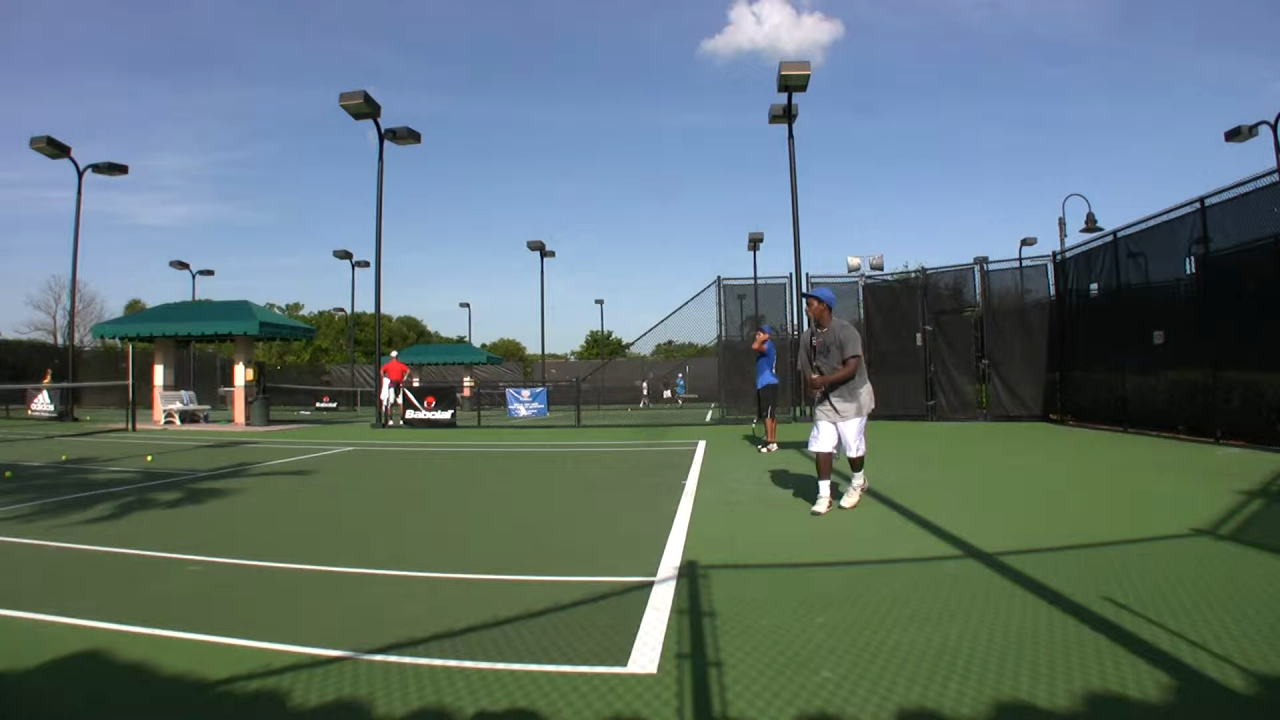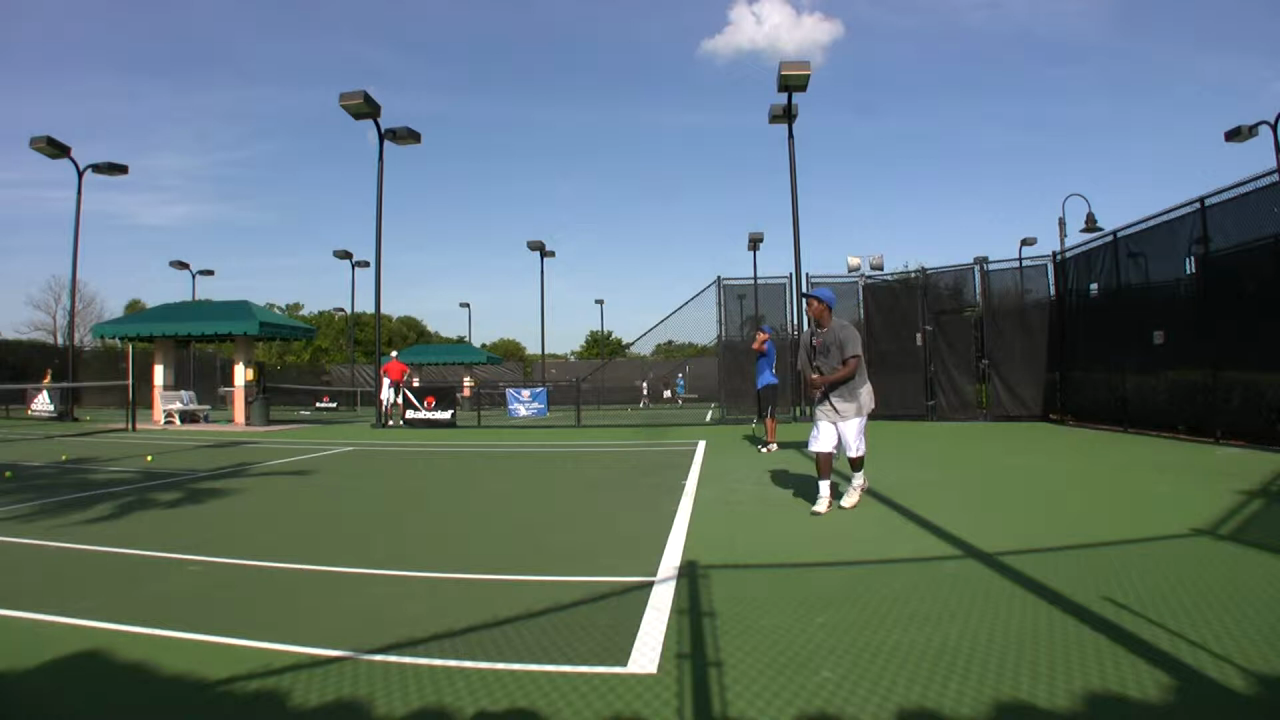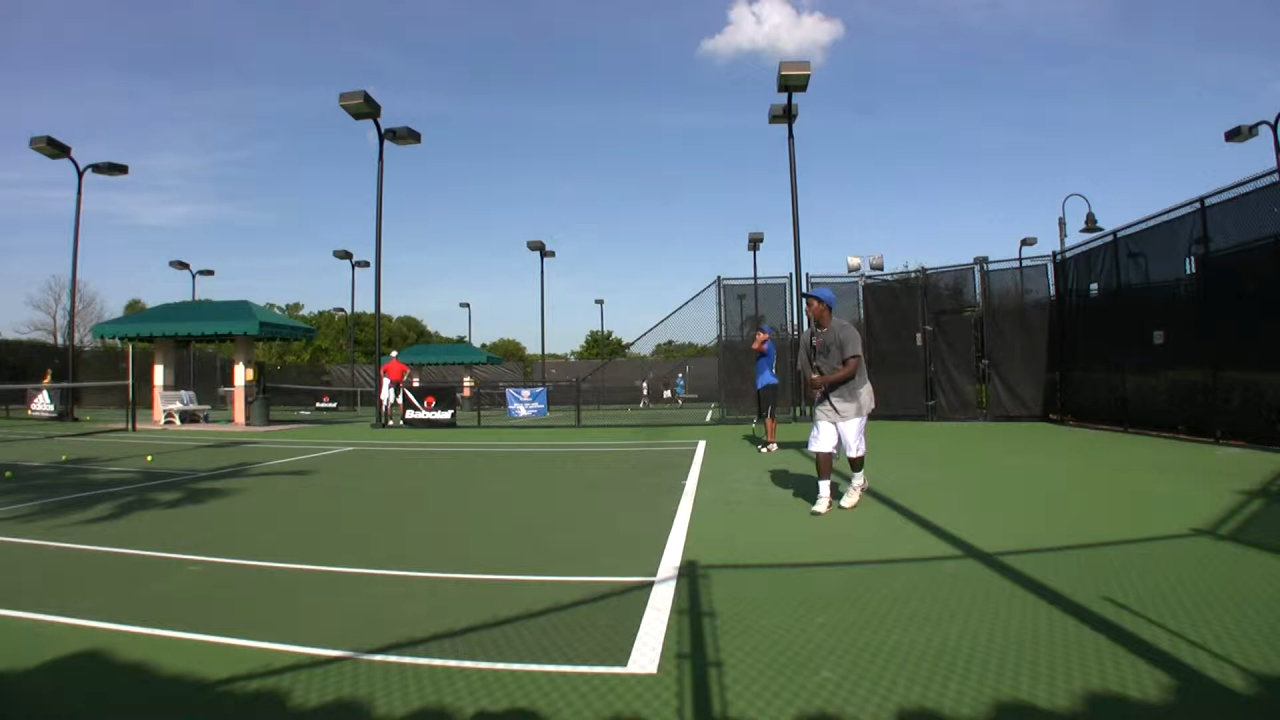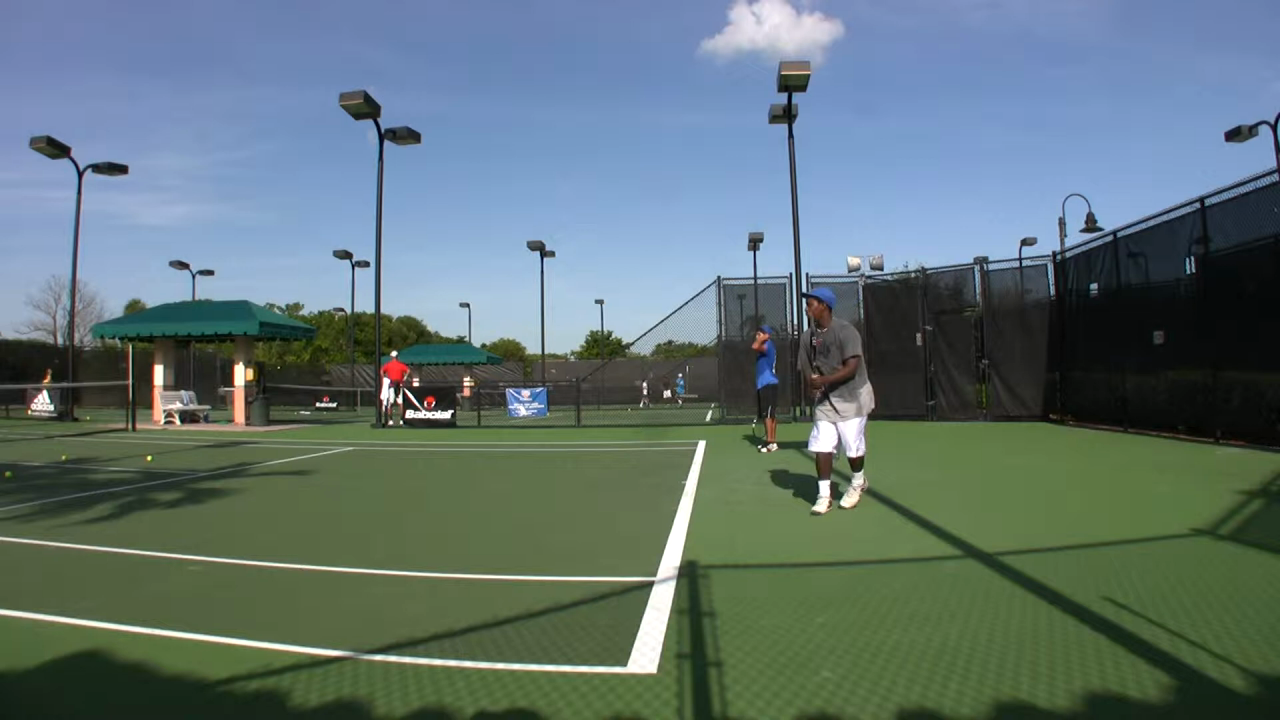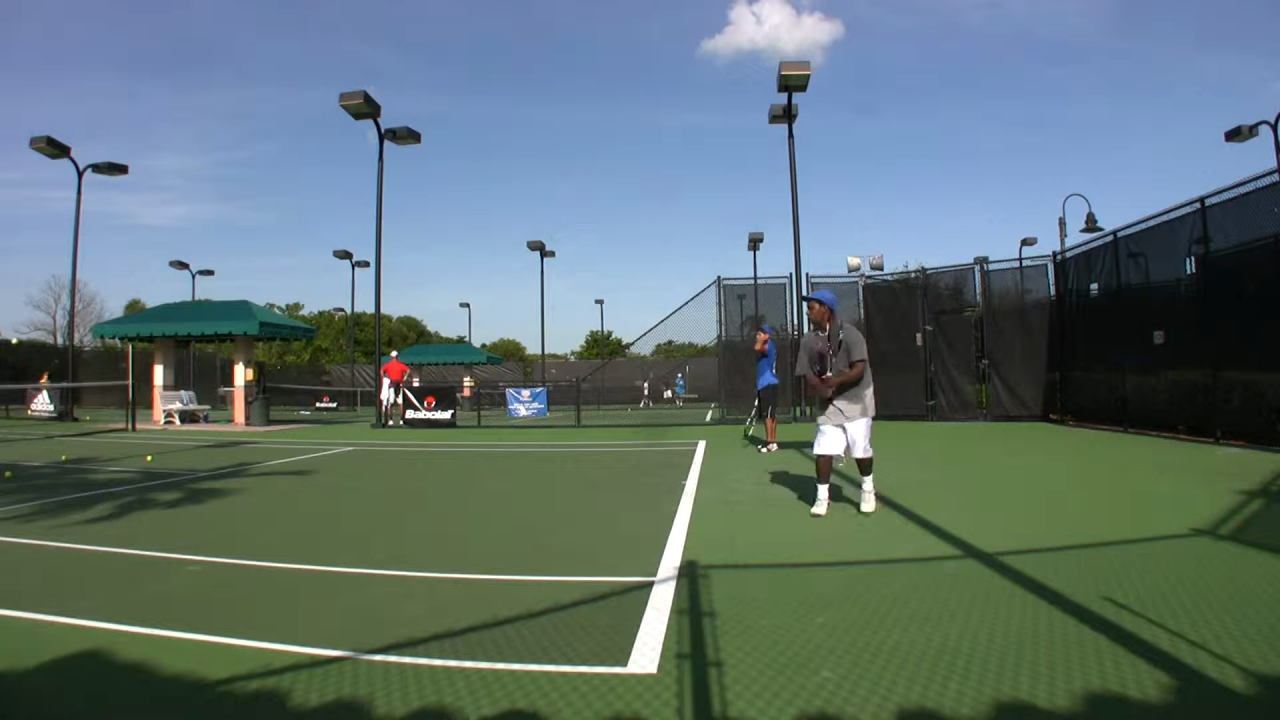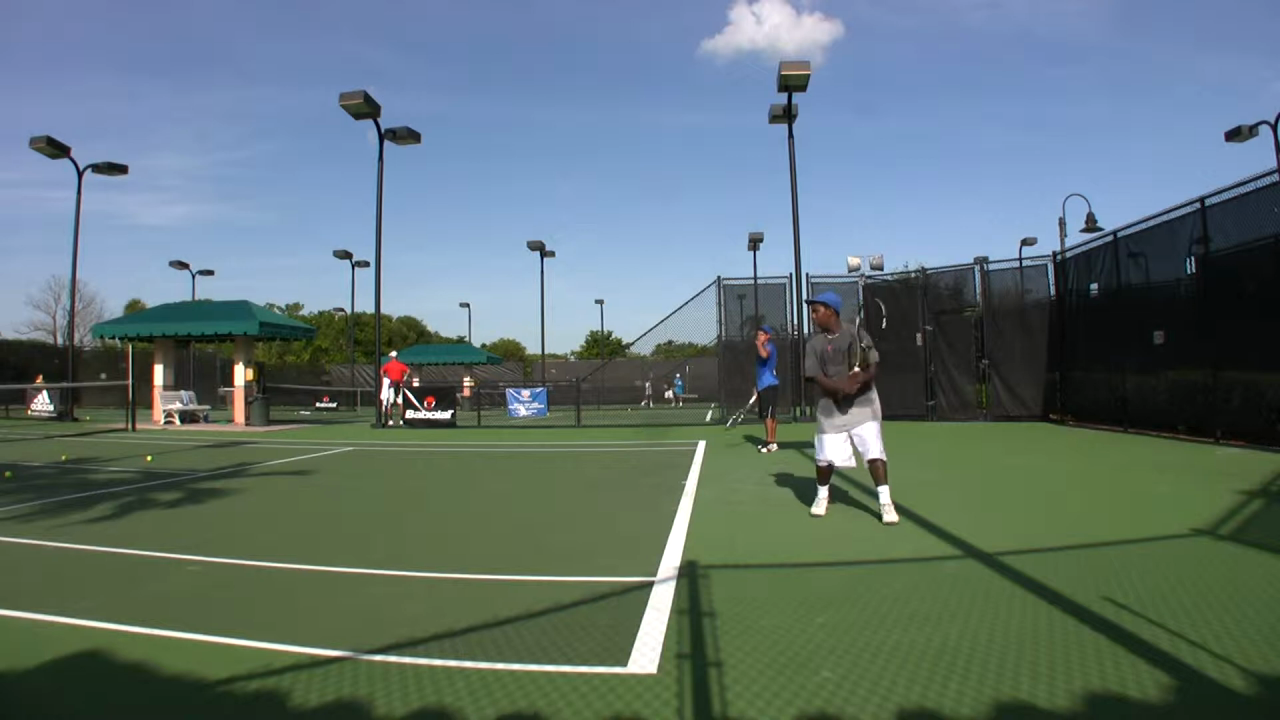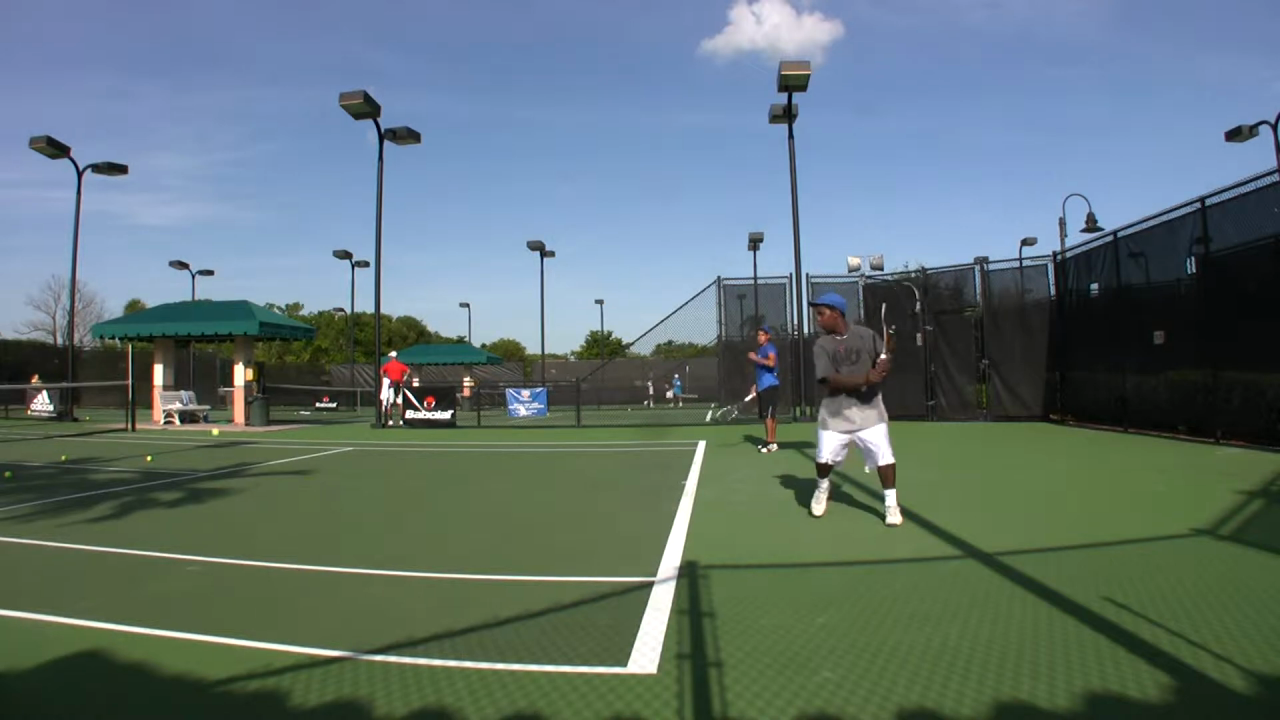
dt=0.1s
person 1, frame 1
left shoulder: (845, 330)
right shoulder: (807, 336)
left elbow: (852, 368)
right elbow: (806, 370)
left wrist: (824, 380)
right wrist: (812, 385)
left hip: (852, 398)
right hip: (825, 400)
left knee: (853, 447)
right knee: (821, 447)
left ankle: (858, 483)
right ankle: (824, 496)
person 1, frame 2
left shoulder: (845, 330)
right shoulder: (807, 336)
left elbow: (852, 368)
right elbow: (806, 370)
left wrist: (824, 380)
right wrist: (812, 385)
left hip: (852, 398)
right hip: (825, 400)
left knee: (853, 447)
right knee: (821, 447)
left ankle: (858, 483)
right ankle: (824, 496)
person 1, frame 3
left shoulder: (845, 330)
right shoulder: (807, 336)
left elbow: (852, 367)
right elbow: (806, 370)
left wrist: (824, 380)
right wrist: (812, 385)
left hip: (852, 397)
right hip: (825, 400)
left knee: (853, 447)
right knee: (821, 447)
left ankle: (858, 483)
right ankle: (824, 496)
person 1, frame 4
left shoulder: (845, 330)
right shoulder: (807, 336)
left elbow: (852, 367)
right elbow: (806, 370)
left wrist: (824, 380)
right wrist: (812, 385)
left hip: (852, 398)
right hip: (825, 400)
left knee: (853, 447)
right knee: (821, 447)
left ankle: (858, 483)
right ankle: (824, 496)
person 1, frame 5
left shoulder: (849, 333)
right shoulder: (808, 340)
left elbow: (860, 369)
right elbow: (806, 375)
left wrist: (835, 383)
right wrist: (821, 387)
left hip: (857, 400)
right hip: (828, 404)
left knee: (860, 447)
right knee: (823, 451)
left ankle: (867, 489)
right ankle: (822, 497)
person 1, frame 6
left shoulder: (858, 335)
right shoulder: (814, 343)
left elbow: (872, 370)
right elbow: (817, 378)
left wrist: (858, 380)
right wrist: (841, 387)
left hip: (863, 406)
right hip: (831, 408)
left knee: (874, 451)
right knee: (825, 458)
left ankle: (886, 503)
right ankle: (822, 495)
person 1, frame 7
left shoulder: (866, 335)
right shoulder: (821, 345)
left elbow: (883, 366)
right elbow: (831, 380)
left wrist: (881, 371)
right wrist: (867, 377)
left hip: (869, 408)
right hip: (834, 411)
left knee: (884, 455)
right knee: (824, 457)
left ankle: (891, 505)
right ankle: (822, 487)
